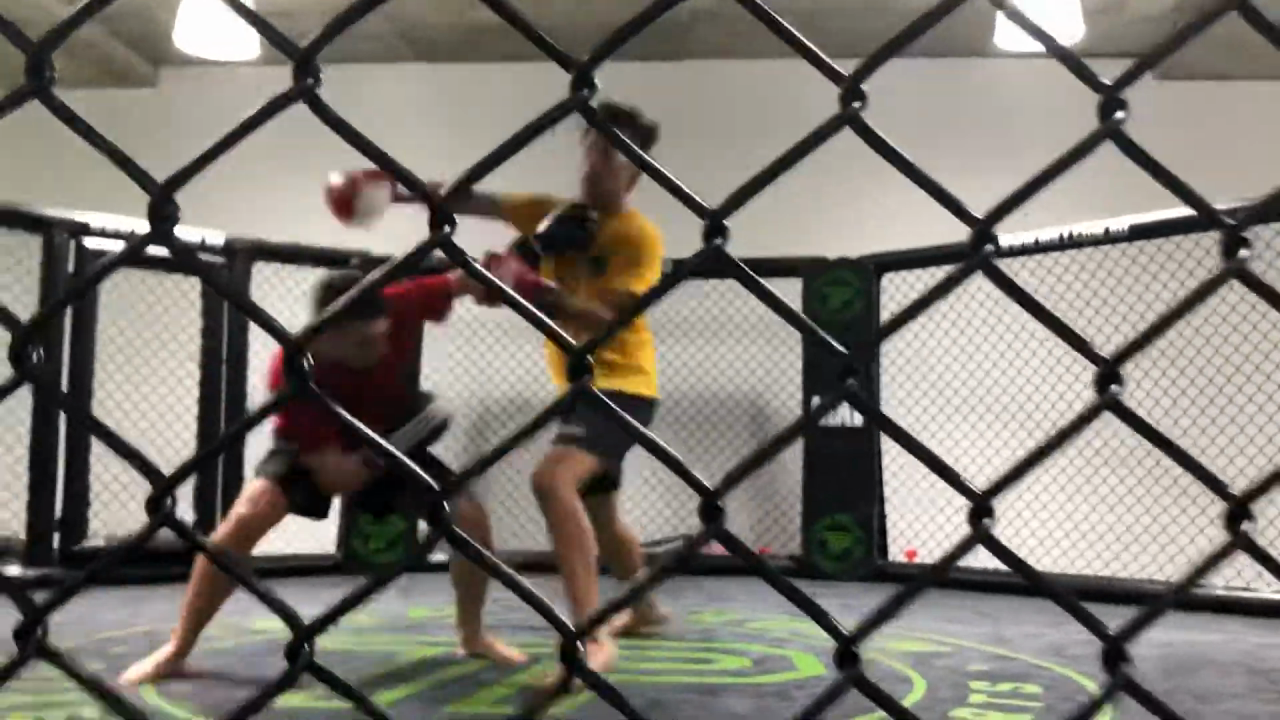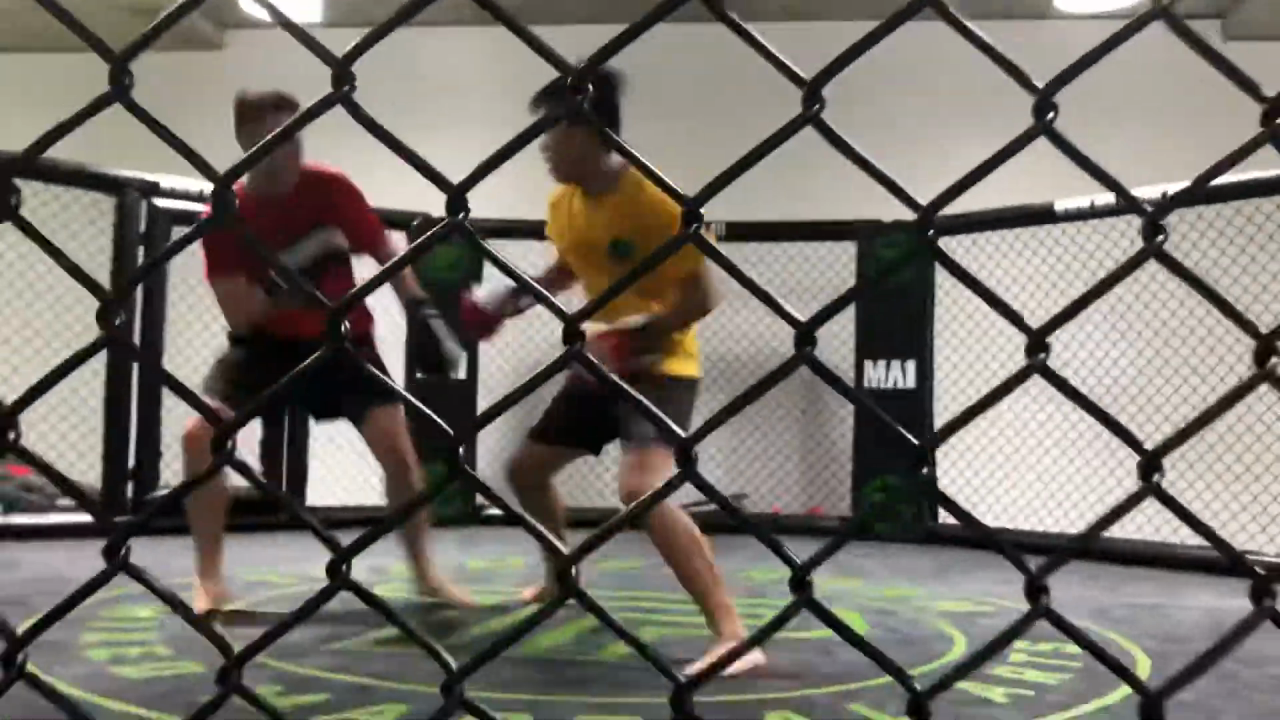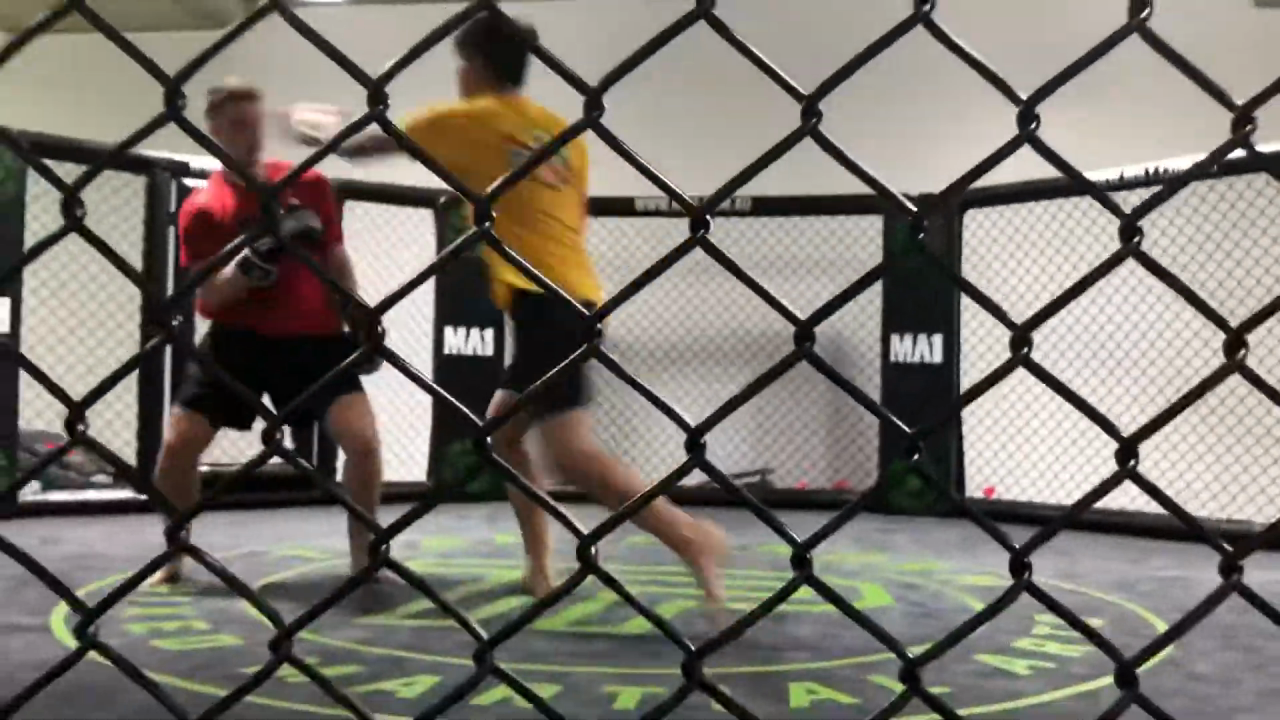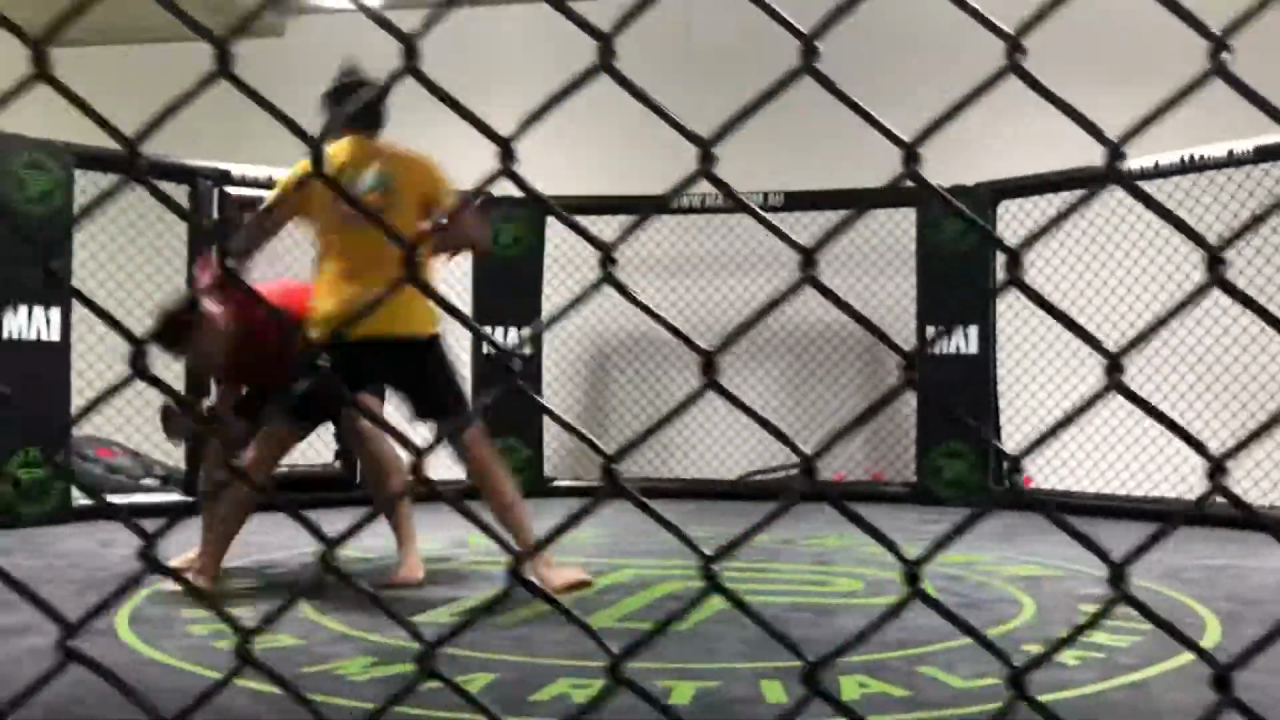
dt=0.3s
person 1, frame 1
left shoulder: (640, 236)
right shoulder: (560, 213)
left elbow: (605, 320)
right elbow: (482, 205)
left wrist: (539, 290)
right wrist: (419, 192)
left hip: (622, 383)
right hip: (577, 382)
left knee: (553, 477)
right knee: (599, 509)
left ankle: (593, 640)
right ankle: (645, 608)
person 1, frame 2
left shoulder: (655, 204)
right shoulder: (565, 204)
left elbow: (700, 295)
left wrist: (640, 333)
right wrist: (500, 306)
left hip: (659, 366)
right hip: (600, 364)
left knee: (642, 489)
right knee: (525, 467)
left ankle: (730, 632)
right ankle: (563, 578)
person 1, frame 3
left shoulder: (462, 119)
right shoulder: (557, 129)
left elbow: (369, 145)
left wrist: (325, 130)
left hip: (538, 297)
right hip: (575, 295)
left knee: (571, 449)
right knee: (502, 428)
left ankle: (691, 537)
right ankle: (539, 569)
person 1, frame 4
left shoulder: (312, 171)
right shoulder: (416, 168)
left elbow: (252, 235)
right elbow: (473, 235)
left hip: (341, 331)
right hip: (412, 328)
left knee: (269, 445)
right knee: (476, 444)
left ankle: (208, 563)
right ankle: (537, 562)
person 2, frame 1
left shoulder: (394, 305)
left elbow: (469, 278)
right elbow: (341, 478)
left hip: (387, 438)
right hip: (311, 450)
left knee: (471, 520)
right knee: (243, 522)
left ankle: (471, 636)
right ankle: (175, 651)
person 2, frame 2
left shoulder: (331, 190)
right shoulder: (224, 218)
left elbow: (385, 255)
right elbow: (241, 315)
left wrist: (426, 313)
right wrist: (291, 271)
left hip: (341, 336)
right hip: (265, 338)
left knee: (394, 444)
right knee: (199, 435)
left ankle: (424, 571)
right ankle: (209, 578)
person 2, frame 3
left shoulder: (307, 184)
right shoulder: (200, 209)
left elbow: (337, 258)
right elbow: (209, 301)
left wrist: (362, 319)
right wrist: (263, 253)
left hip: (313, 338)
right hip: (239, 341)
left knee: (360, 437)
right knee: (177, 446)
left ankle: (365, 557)
right ankle: (176, 559)
person 2, frame 4
left shoulder: (266, 307)
right elbow: (227, 423)
right wrist: (196, 424)
right hip: (283, 372)
left knee: (364, 430)
right knee: (218, 444)
left ankle: (408, 548)
